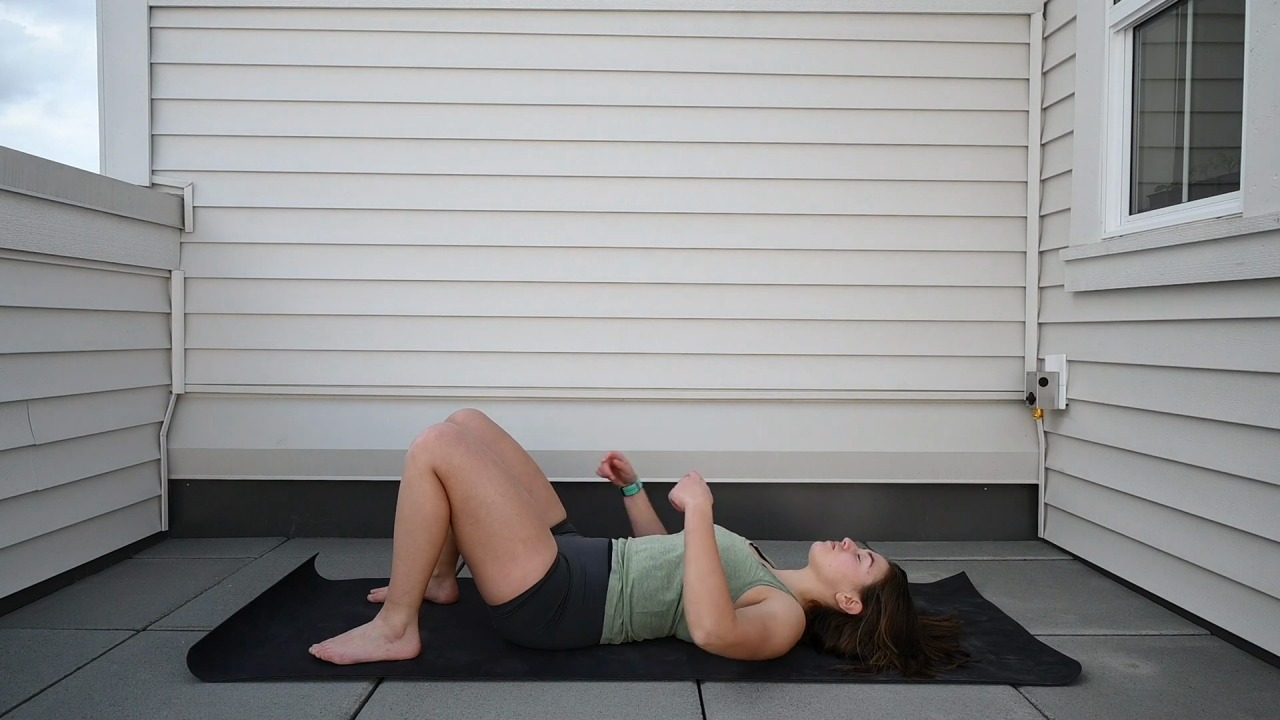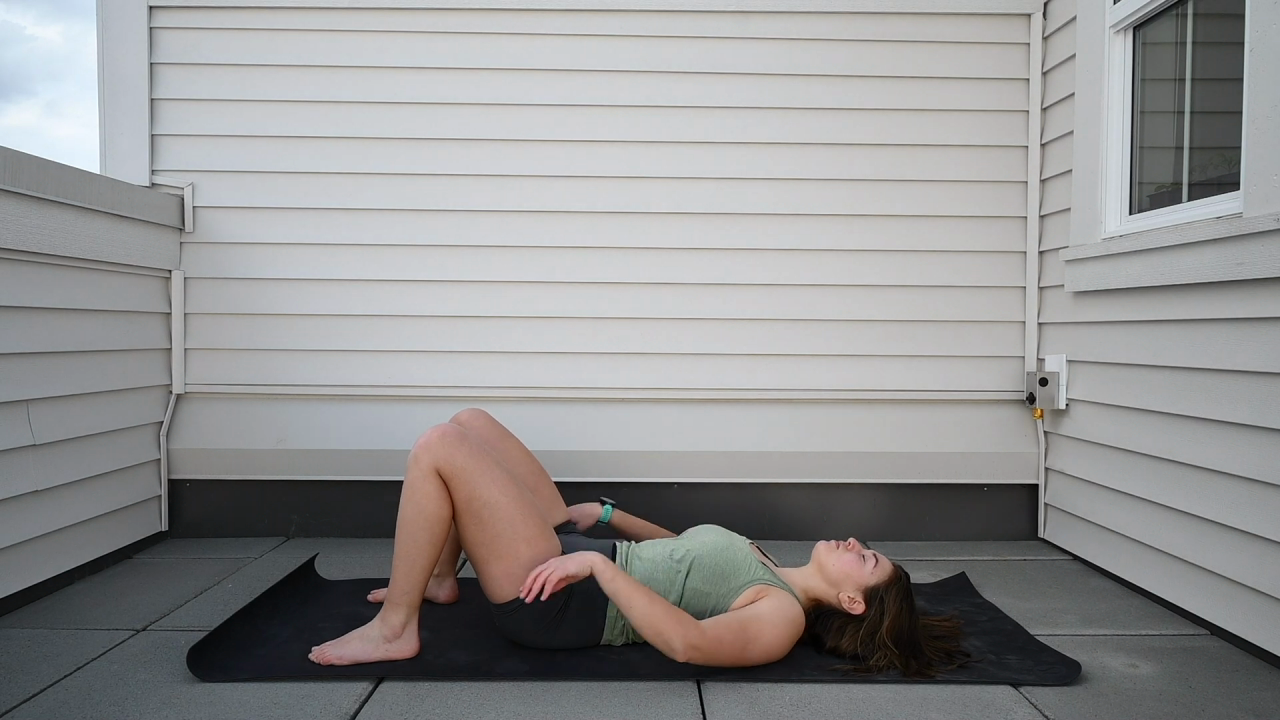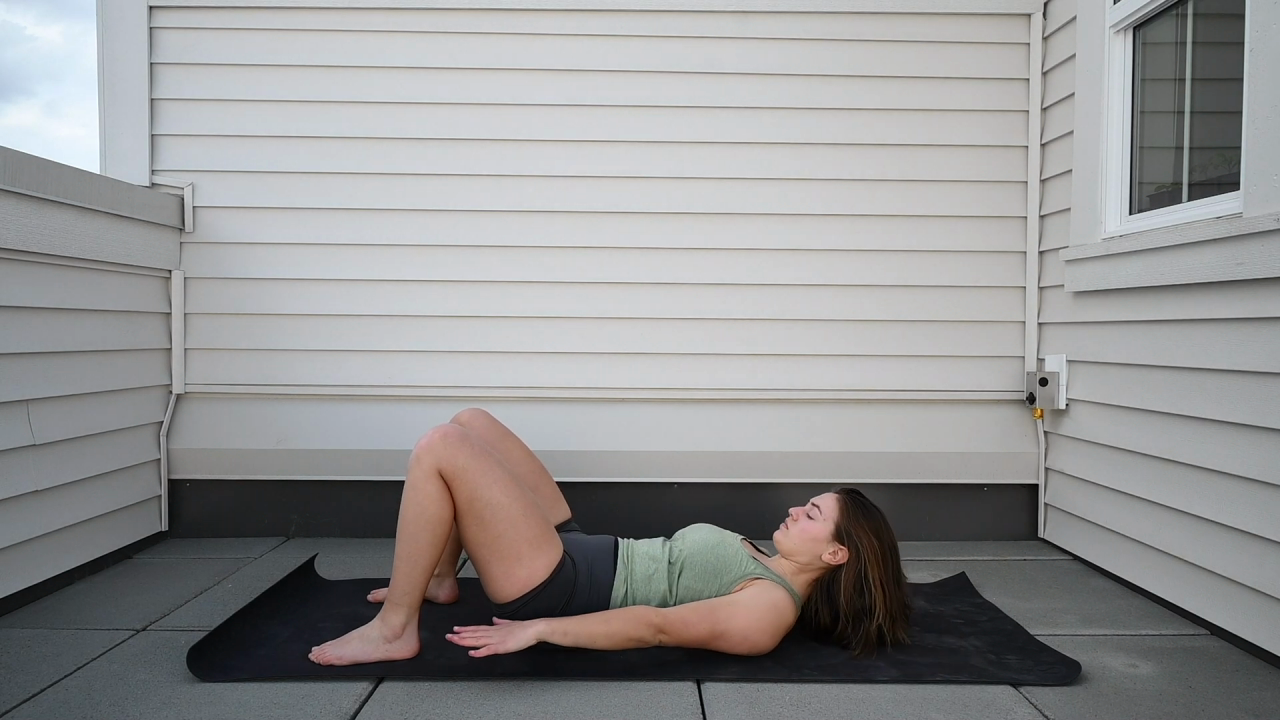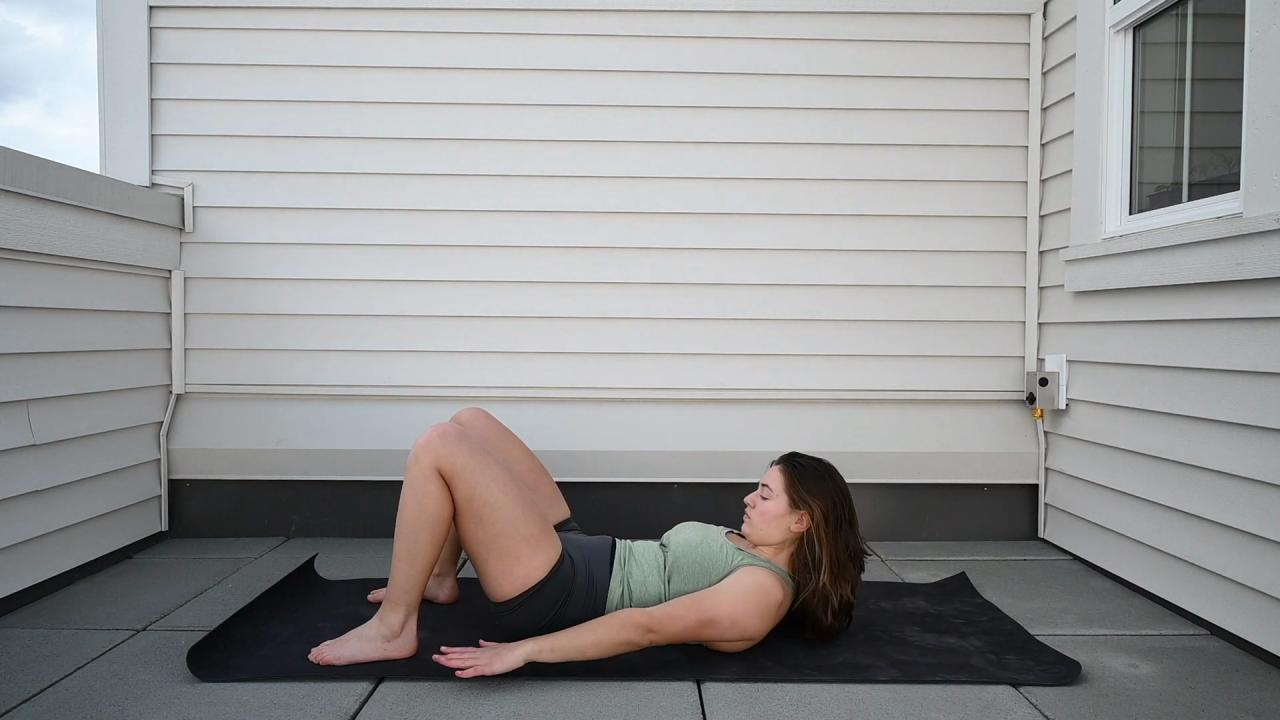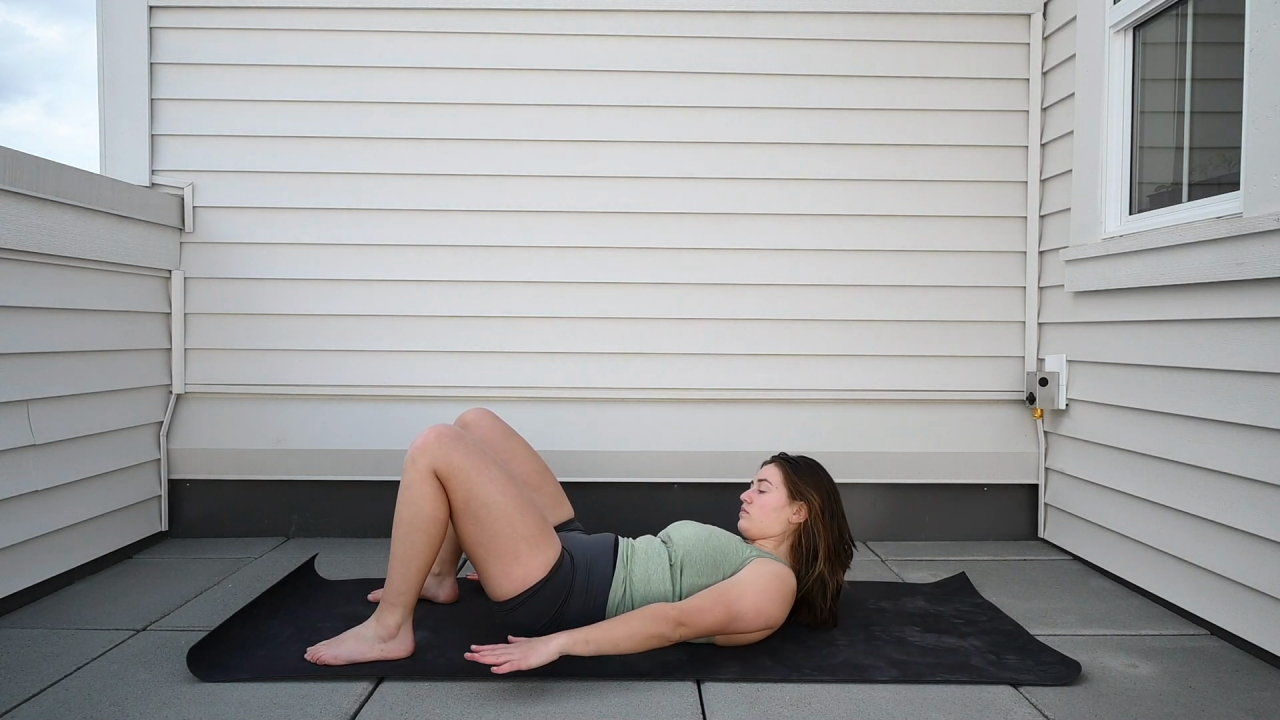
dt=1s
person 1, frame 1
left shoulder: (785, 621)
right shoulder: (765, 576)
left elbow: (710, 630)
left wrist: (699, 507)
right wrist: (634, 491)
left hip: (550, 602)
right hip: (576, 557)
left knee: (433, 448)
right knee: (464, 423)
left ankle: (394, 630)
right ankle: (436, 579)
person 1, frame 2
left shoulder: (783, 618)
right shoulder: (768, 572)
left elbow: (690, 642)
left wrist: (599, 563)
right wrist: (606, 515)
left hip: (561, 606)
right hip: (581, 557)
left knee: (438, 448)
right knee: (468, 421)
left ankle: (393, 630)
right ankle: (437, 578)
person 1, frame 3
left shoulder: (770, 608)
right shoulder: (765, 566)
left elbow: (659, 627)
left wrist: (537, 628)
left hip: (559, 589)
right hip: (579, 551)
left knee: (438, 449)
right knee: (469, 422)
left ankle: (394, 629)
right ankle: (439, 577)
person 1, frame 4
left shoulder: (764, 592)
right shoulder: (752, 551)
left elbow: (648, 627)
left wrist: (523, 651)
left hip: (555, 594)
right hip: (575, 555)
left knee: (437, 447)
right knee: (468, 422)
left ankle: (393, 629)
right ankle: (438, 577)
person 1, frame 5
left shoulder: (774, 582)
right shoulder: (743, 553)
left elbow: (676, 622)
left wrist: (555, 643)
right wrist: (506, 562)
left hip: (559, 594)
right hip: (576, 554)
left knee: (434, 450)
right knee: (474, 423)
left ankle: (389, 630)
right ankle: (439, 577)
